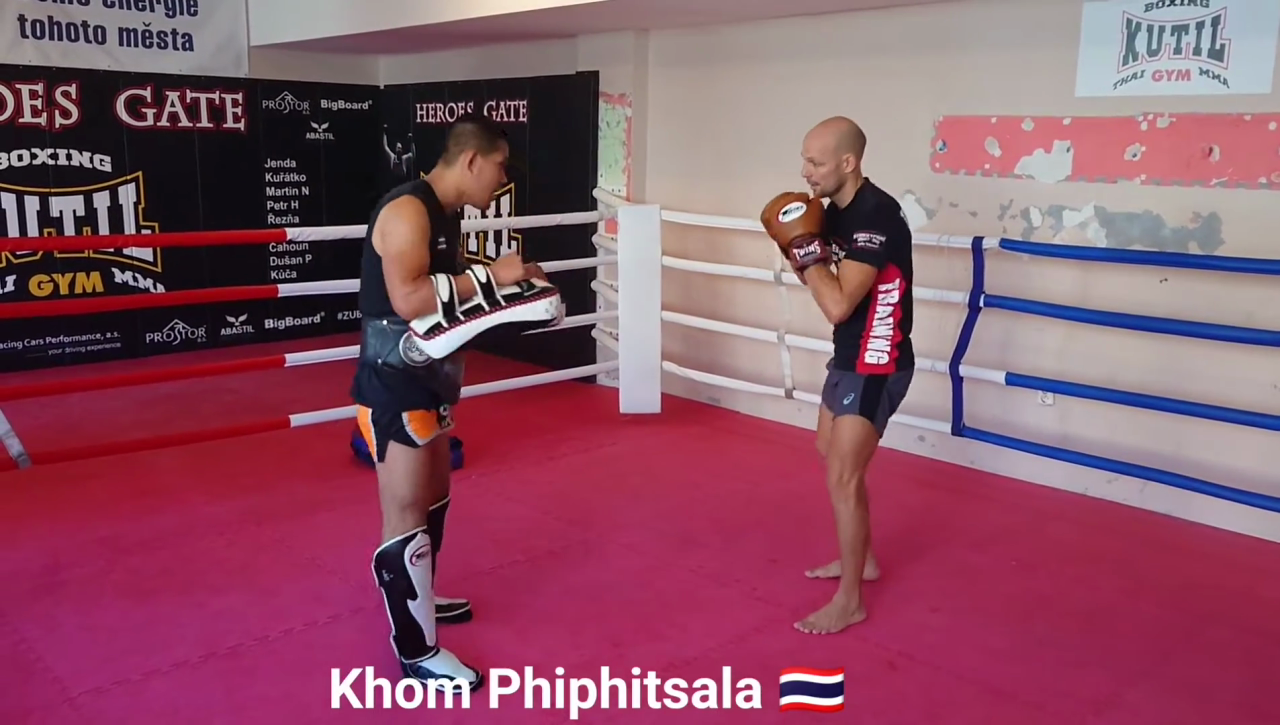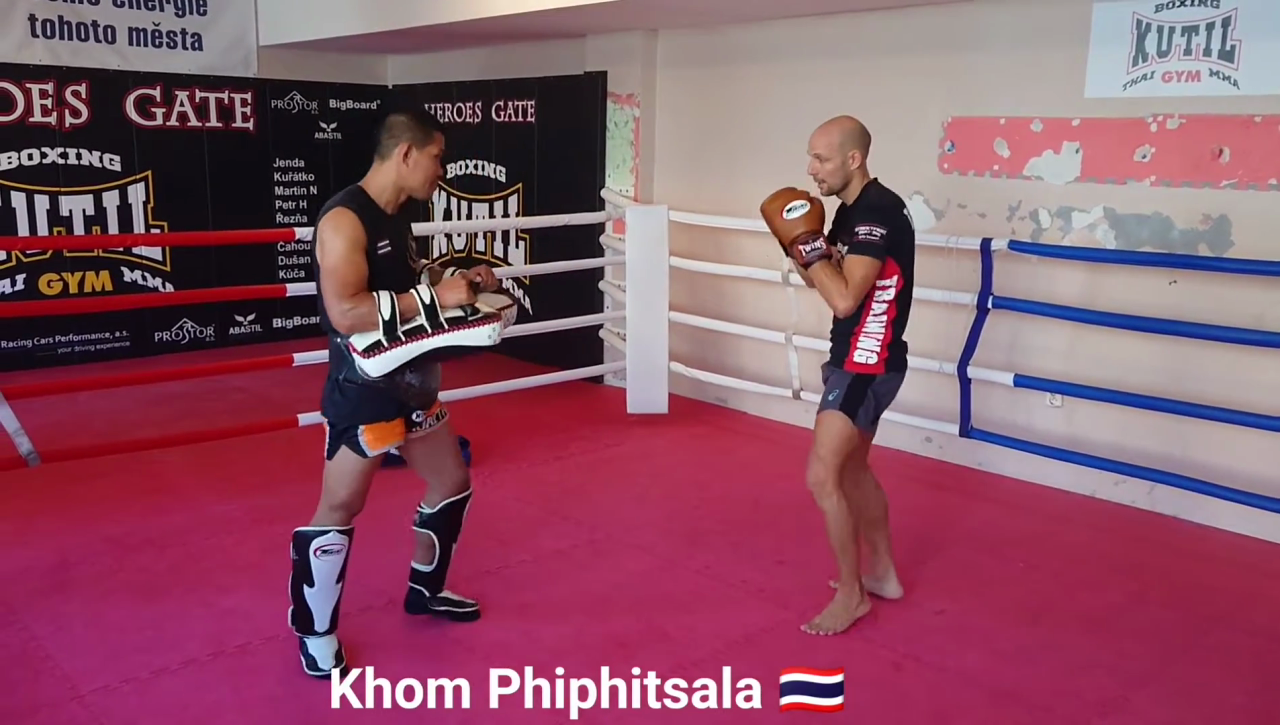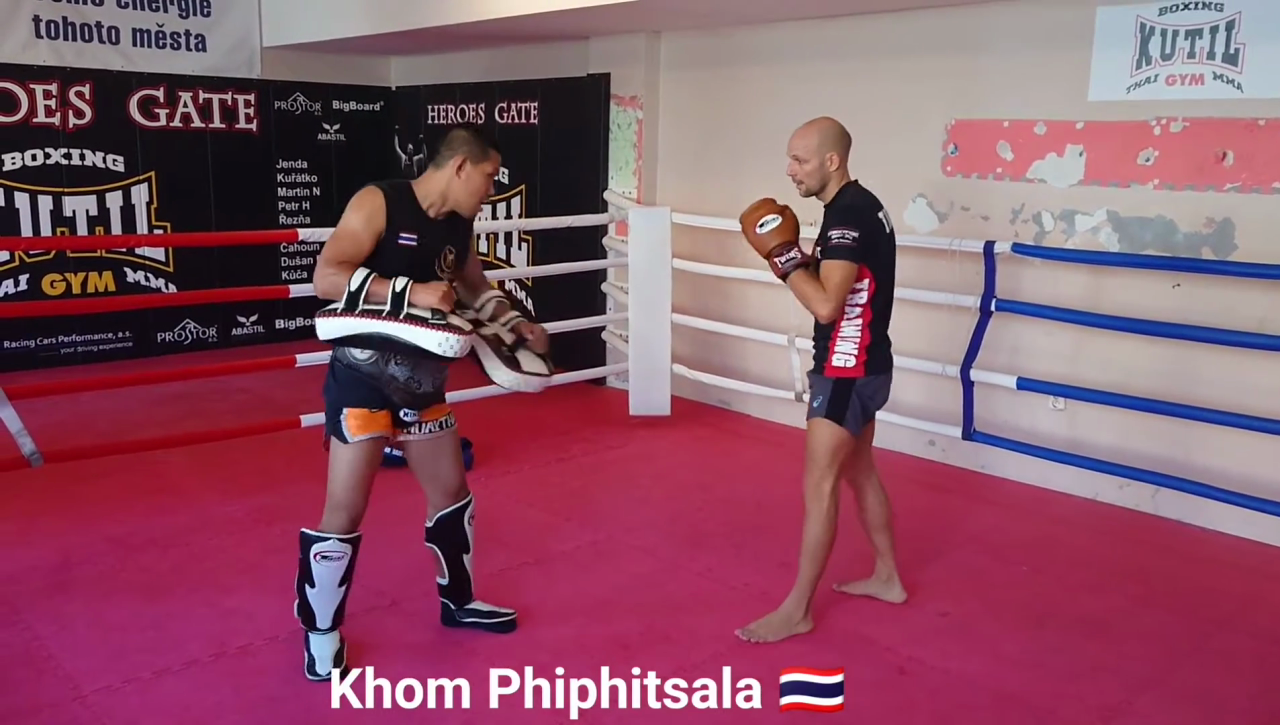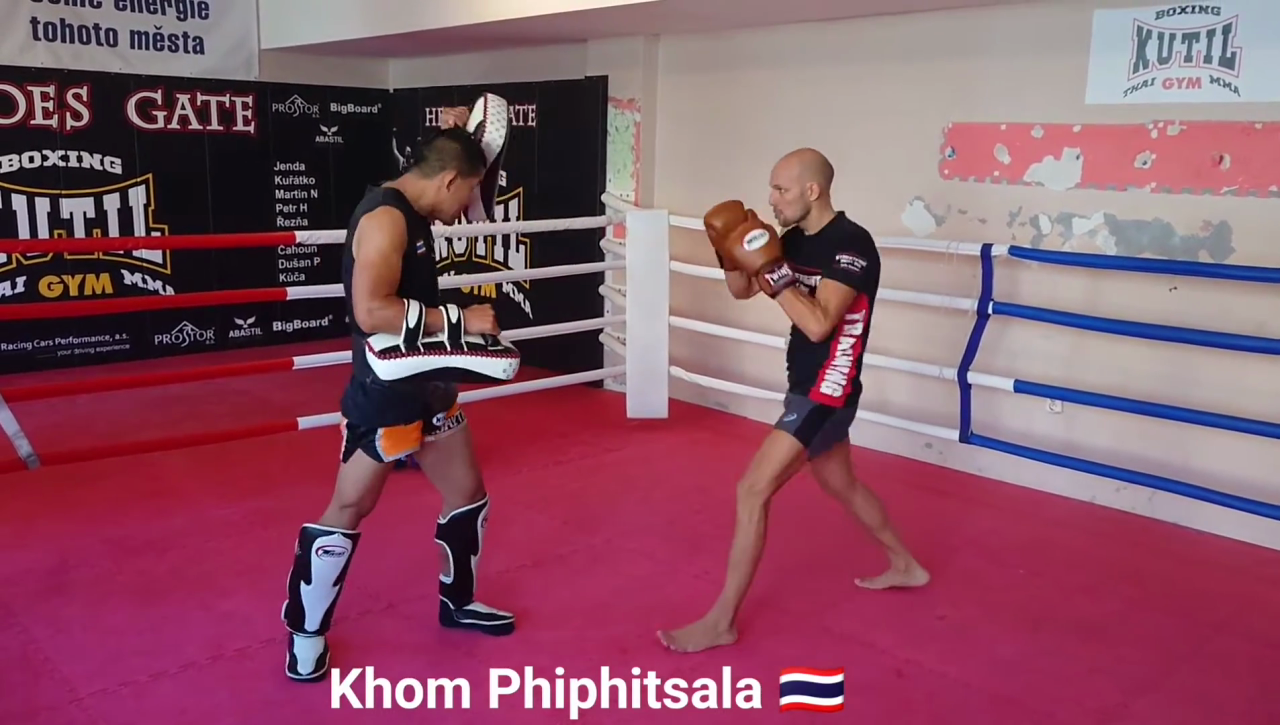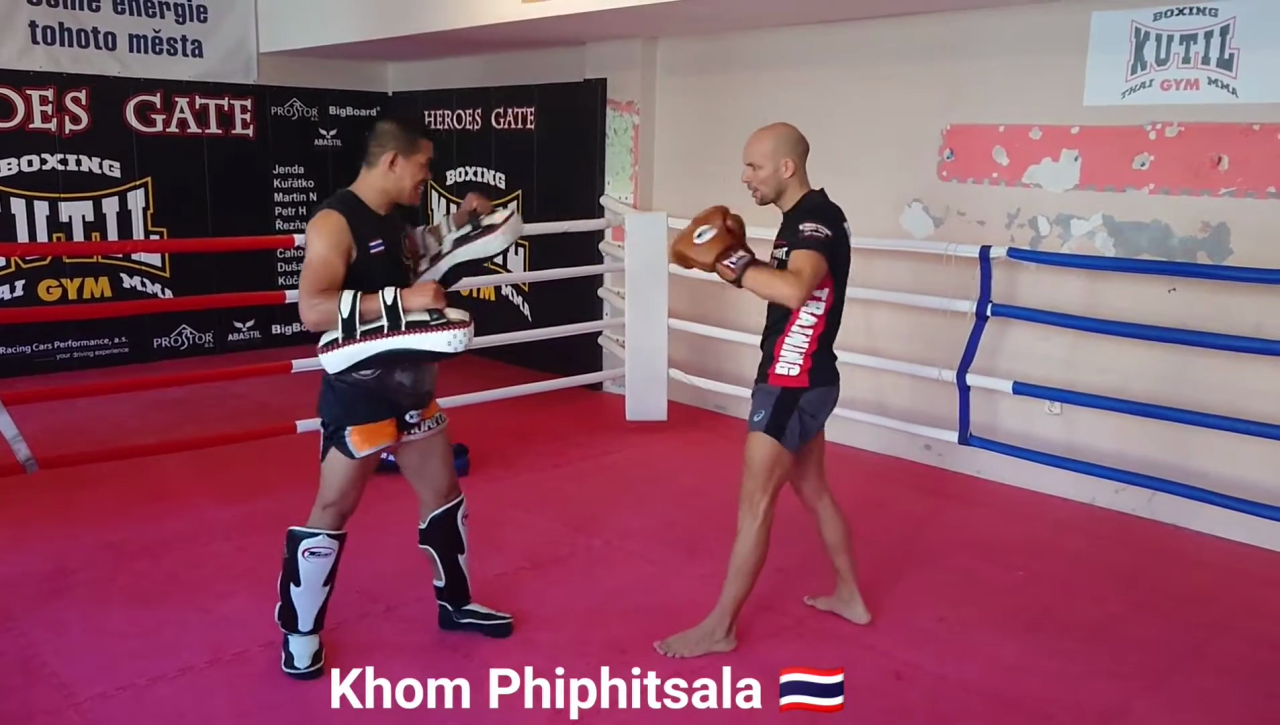
dt=0.5s
person 1, frame 1
left shoulder: (442, 213)
right shoulder: (408, 211)
right elbow: (409, 299)
left wrist: (499, 279)
right wrist: (488, 276)
left hip: (422, 382)
right hip: (393, 385)
left knee: (432, 498)
right knee: (406, 515)
left ankle: (415, 601)
right ankle: (418, 652)
person 1, frame 2
left shoulder: (396, 214)
right shoulder: (344, 220)
right elbow: (346, 313)
left wrist: (454, 278)
right wrist: (434, 297)
left hip: (414, 385)
right hip: (363, 392)
left knee: (452, 484)
right knee: (339, 512)
left ankle: (426, 590)
right ankle: (314, 631)
person 1, frame 3
left shoulder: (458, 225)
right shoulder: (377, 203)
left elbow: (470, 283)
right elbow: (328, 278)
left wrist: (514, 322)
right wrist: (409, 294)
left hip: (422, 385)
right hip: (362, 384)
left knee: (453, 496)
right knee: (343, 514)
left ankle: (458, 601)
right ankle: (321, 631)
person 1, frame 4
left shoulder: (414, 208)
right shoulder: (384, 219)
left elbow: (454, 176)
right elbow: (373, 312)
left wrist: (455, 138)
right wrist: (460, 320)
left hip: (431, 389)
right hip: (385, 395)
left knee: (469, 495)
right knee: (346, 515)
left ankle: (457, 602)
right ankle: (307, 632)
person 1, frame 5
left shoulder: (391, 217)
right shoulder: (334, 222)
left elbow: (417, 251)
right elbow: (315, 311)
left wrist: (459, 218)
right wrist: (401, 299)
left hip: (410, 388)
right hip: (357, 395)
left knee: (445, 495)
right knee: (331, 514)
left ankle: (456, 603)
right ankle: (300, 630)
person 2, frame 1
left shoulder: (876, 216)
right shoulder: (837, 208)
left elbow: (837, 306)
right elbow: (809, 274)
left wrist: (805, 245)
right wrist: (790, 240)
left hip: (875, 367)
right hip: (850, 360)
left knee: (841, 480)
right knee: (830, 454)
left ankle: (849, 602)
right ankle: (859, 559)
person 2, frame 2
left shoulder: (878, 213)
right shoulder: (850, 209)
left elbow: (841, 297)
right elbow: (823, 279)
left wrist: (807, 242)
right wrist: (803, 243)
left hip: (866, 366)
right hip: (854, 361)
left knee: (820, 477)
right knee: (850, 467)
left ankle: (852, 593)
right ankle: (882, 573)
person 2, frame 3
left shoulder: (850, 215)
right shoulder: (853, 206)
left elbow: (825, 305)
left wrist: (781, 255)
right wrist: (793, 253)
left hip: (848, 369)
right hip: (862, 365)
left knee: (819, 486)
right knee: (859, 472)
left ankle: (797, 610)
right ankle: (886, 577)
person 2, frame 4
left shoulder: (853, 247)
right shoulder: (798, 237)
left elbow: (818, 325)
right elbow: (741, 289)
left wrist: (773, 269)
right wrist: (731, 254)
left hip: (825, 394)
right hip: (822, 389)
left knee: (751, 494)
right knee: (842, 484)
left ankle: (721, 622)
right ankle: (904, 566)
person 2, frame 5
left shoulder: (814, 220)
right shoulder: (808, 217)
left elbow: (792, 290)
left wrist: (727, 261)
right wrist: (742, 253)
left hip: (795, 382)
right hip: (812, 379)
left knee: (755, 505)
right knee: (813, 491)
left ankle: (719, 627)
right ankle: (850, 597)
